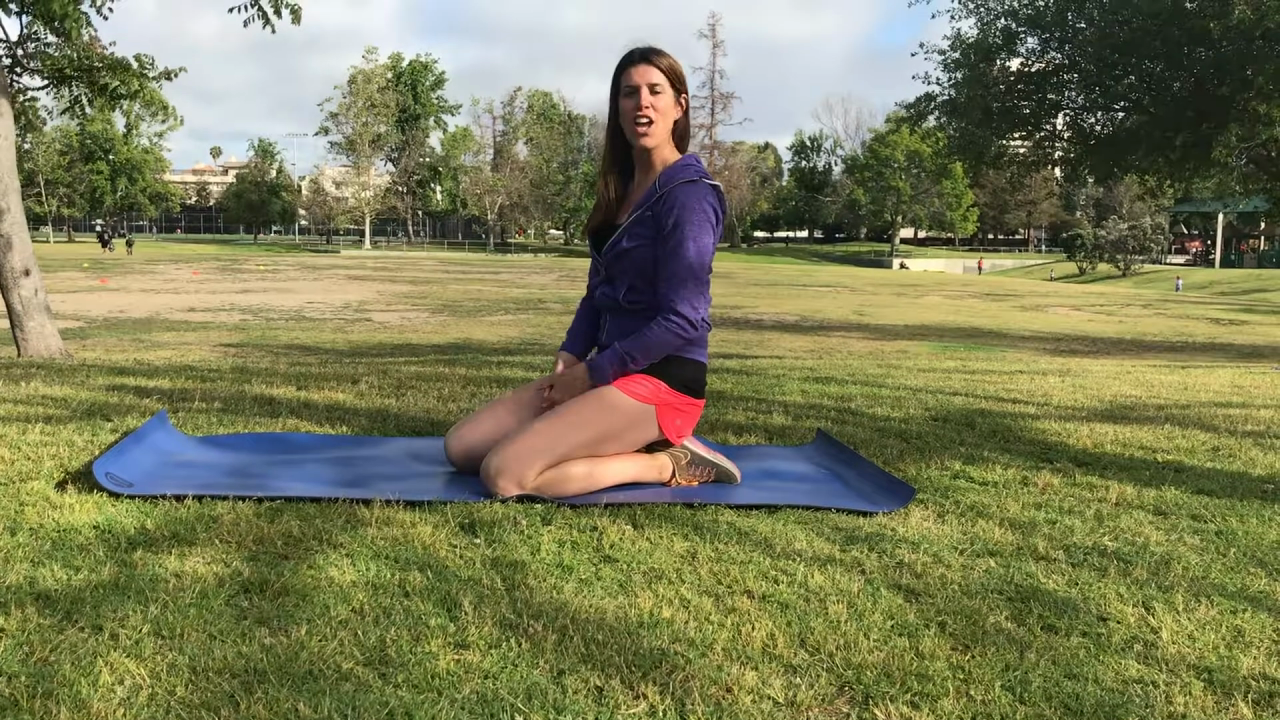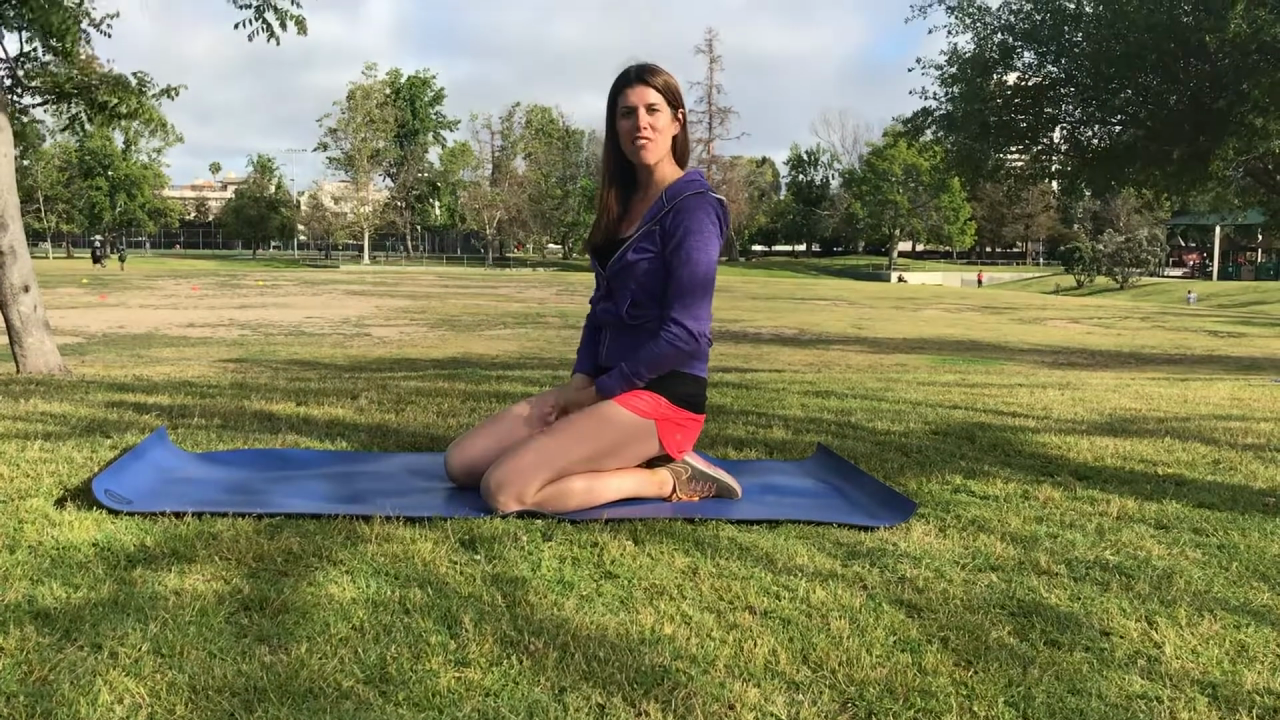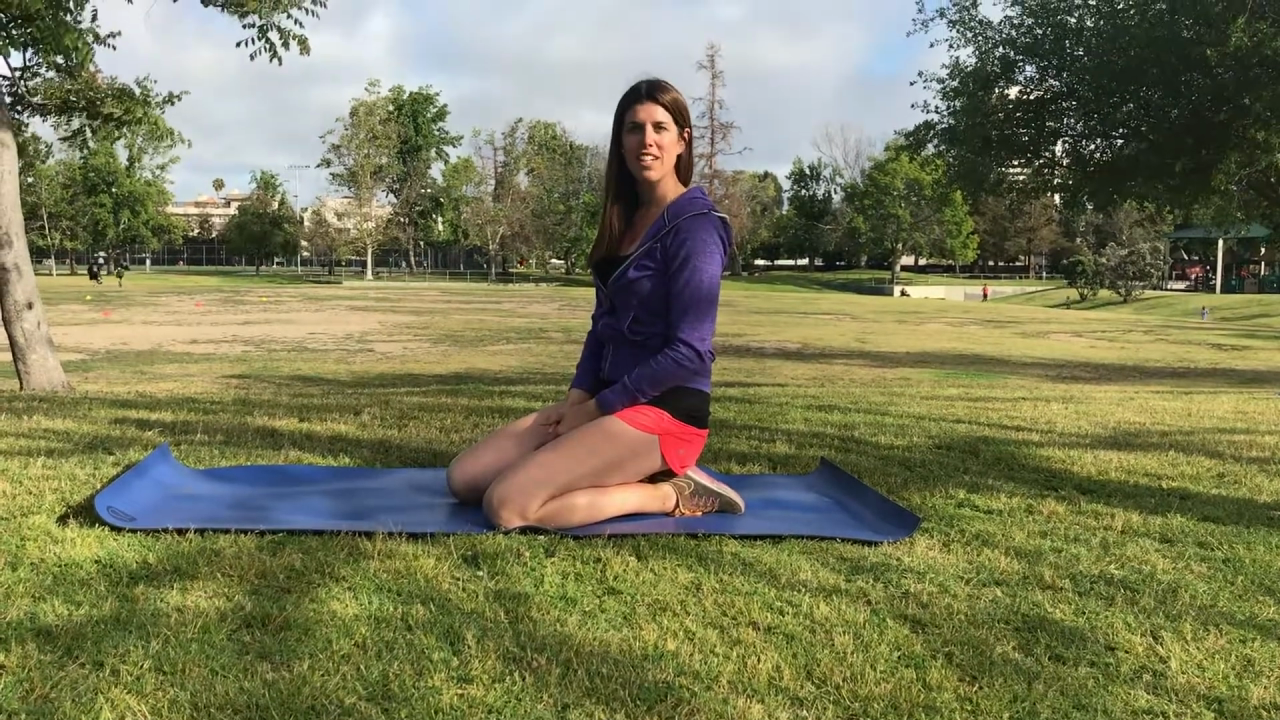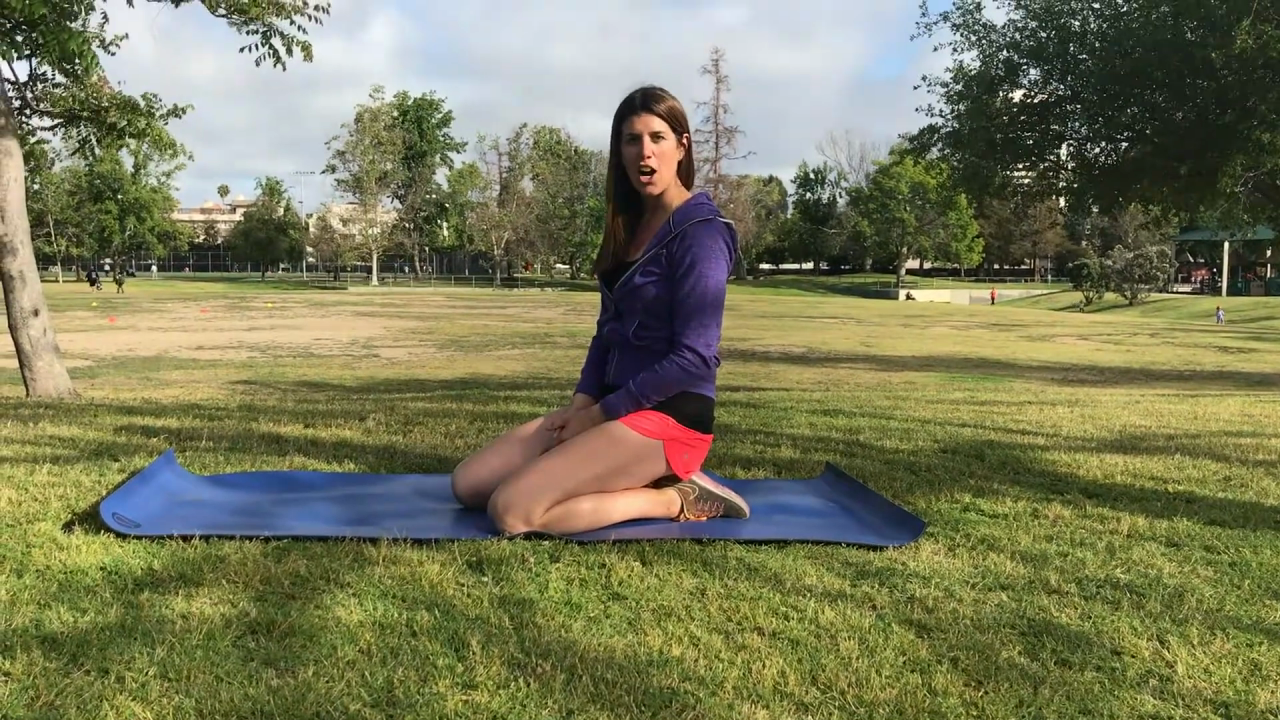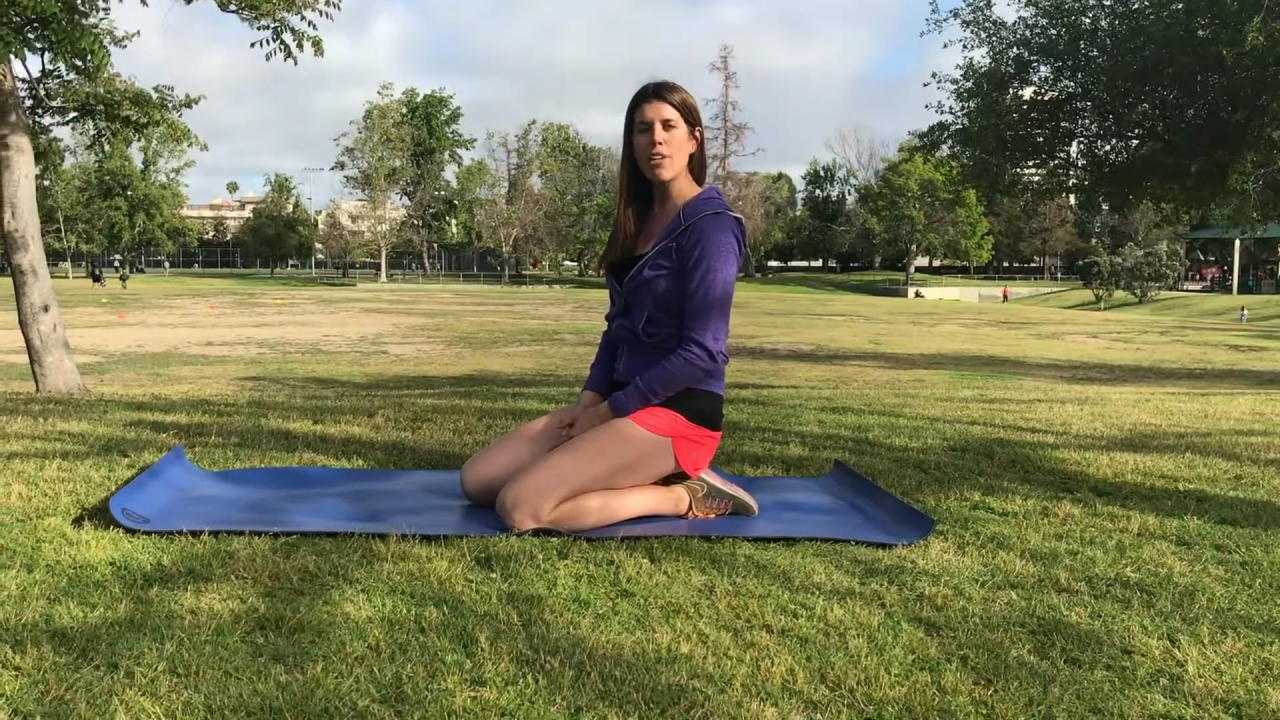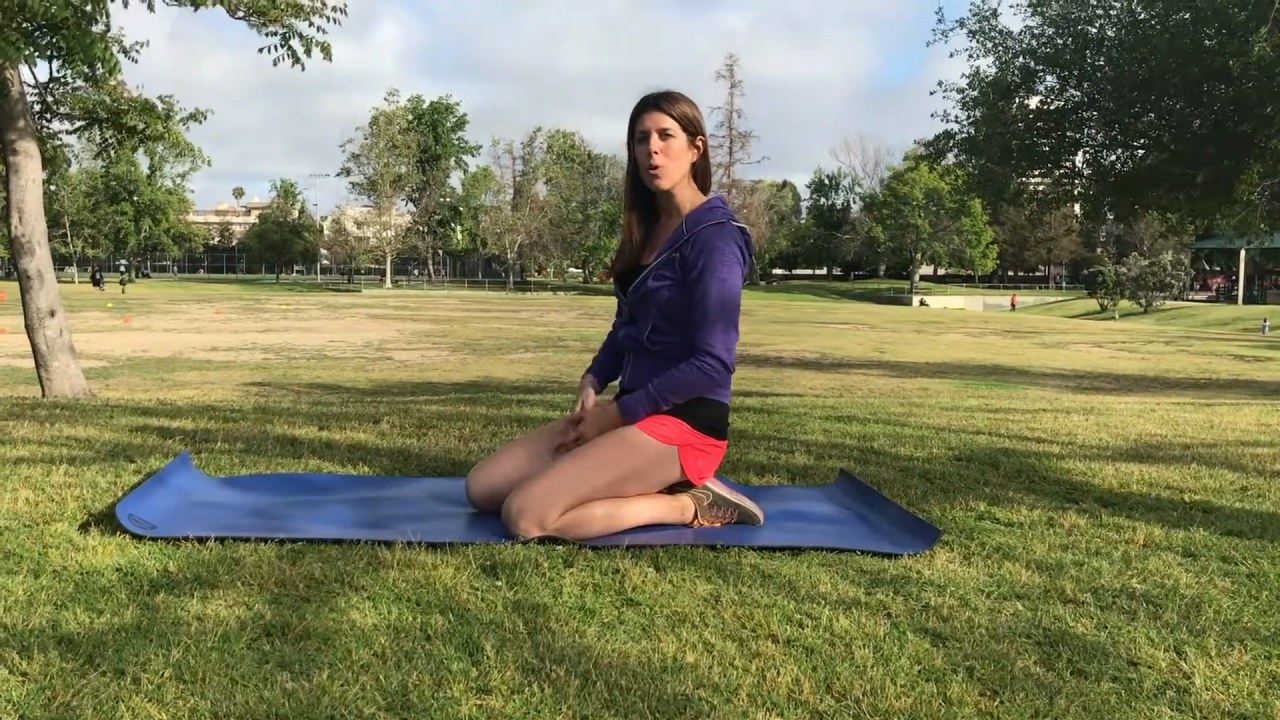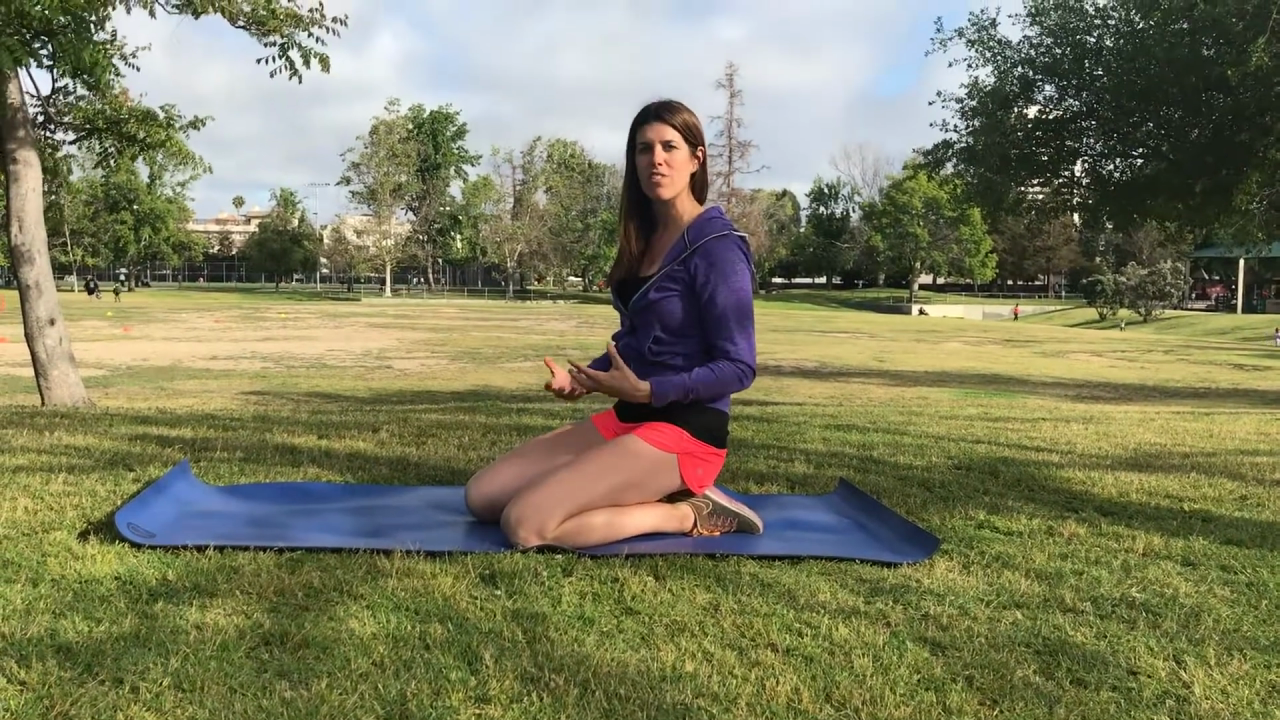
dt=0.7s
person 1, frame 1
left shoulder: (688, 193)
right shoulder: (621, 187)
left elbow: (683, 318)
left wrist: (588, 375)
right wrist: (567, 360)
left hip: (663, 380)
right hip: (606, 370)
left knee: (504, 473)
right knee: (461, 445)
left ankle: (667, 464)
right ankle: (637, 445)
person 1, frame 2
left shoulder: (693, 209)
right shoulder: (622, 202)
left elbow: (686, 333)
left wrist: (597, 391)
right wrist: (580, 381)
left hip: (662, 396)
right hip: (607, 386)
left knee: (504, 489)
right knee: (462, 462)
left ankle: (668, 478)
right ankle: (641, 459)
person 1, frame 3
left shoulder: (694, 227)
right shoulder: (624, 218)
left elbow: (688, 352)
left wrist: (596, 408)
right wrist: (576, 397)
left hip: (665, 411)
right hip: (609, 399)
left knee: (507, 505)
right knee: (463, 477)
left ankle: (670, 494)
right ankle: (644, 476)
person 1, frame 4
left shoulder: (700, 233)
right shoulder: (629, 224)
left elbow: (694, 357)
left wrist: (599, 414)
right wrist: (580, 402)
left hip: (669, 416)
right hip: (615, 403)
left knee: (511, 511)
right knee: (468, 483)
left ankle: (675, 499)
right ankle: (648, 480)
person 1, frame 5
left shoulder: (710, 226)
right shoulder: (636, 220)
left elbow: (702, 352)
left wrist: (608, 411)
right wrist: (589, 399)
left hip: (678, 412)
right hip: (622, 400)
left knee: (520, 507)
right knee: (477, 479)
left ankle: (683, 496)
right ankle: (656, 478)
person 1, frame 6
left shoulder: (714, 236)
right shoulder: (645, 228)
left elbow: (714, 361)
left wrist: (617, 413)
right wrist: (591, 386)
left hip: (684, 422)
right hip: (631, 409)
left knee: (525, 515)
right knee: (482, 486)
left ankle: (688, 505)
right ankle: (660, 486)
person 1, frame 7
left shoulder: (716, 247)
right shoulder: (642, 238)
left elbow: (737, 367)
left wrist: (643, 390)
right wrist: (581, 379)
left hip: (685, 431)
right hip: (627, 417)
left knee: (525, 524)
right knee: (482, 495)
left ankle: (688, 513)
right ankle: (661, 495)
